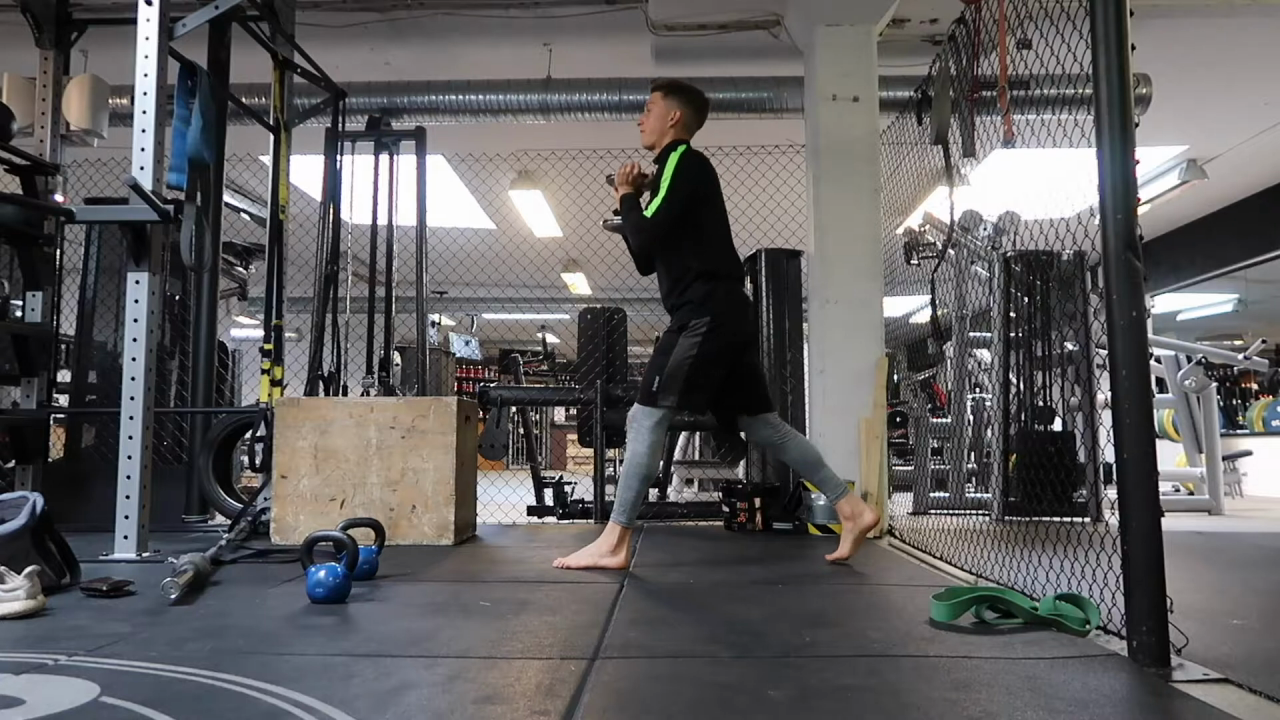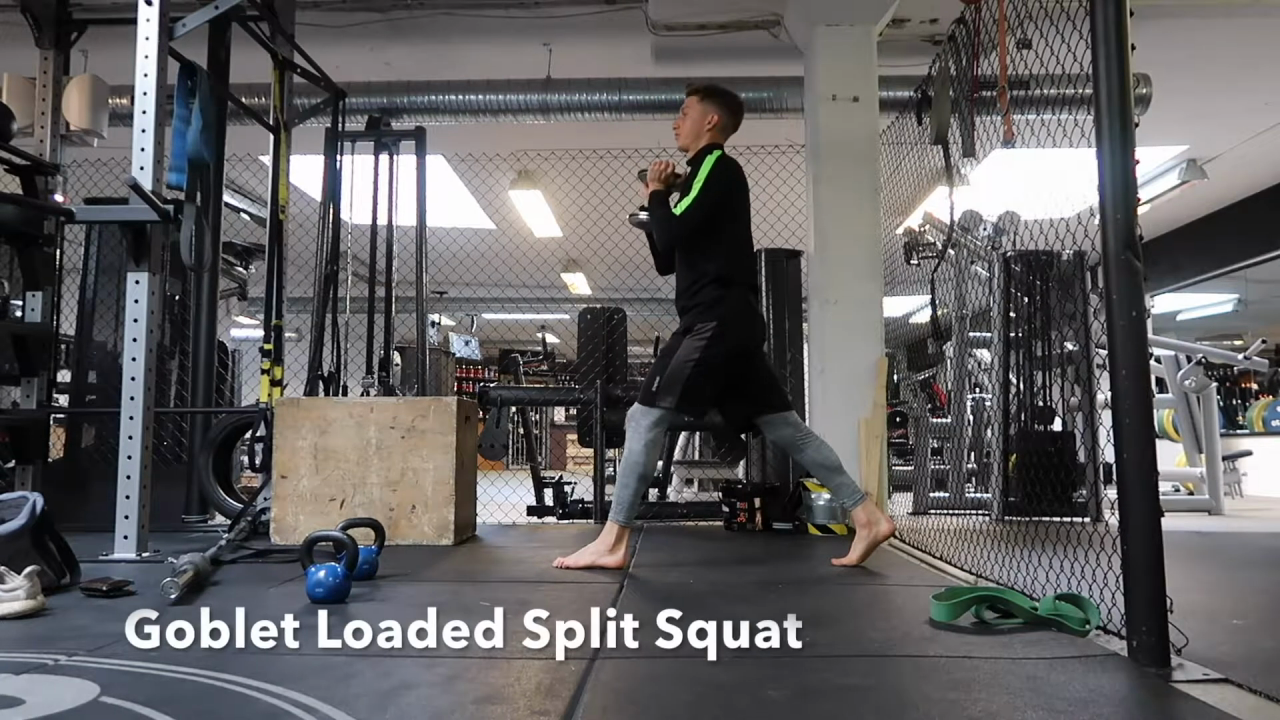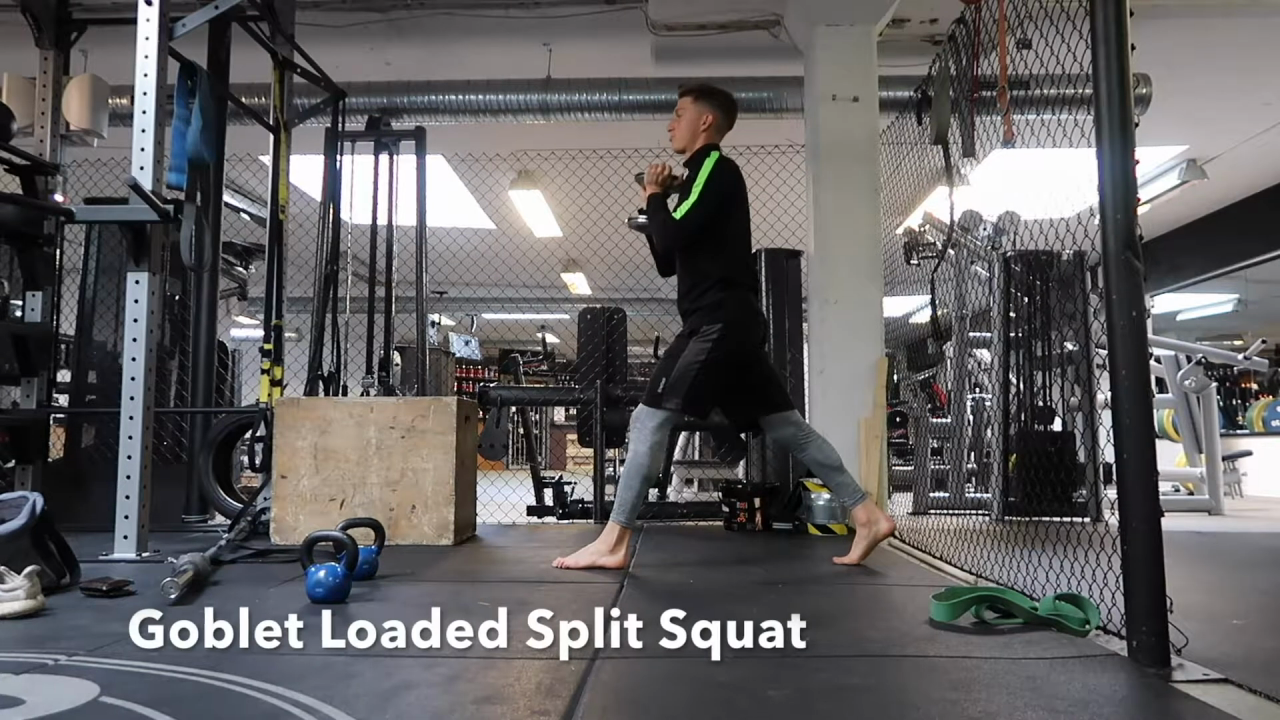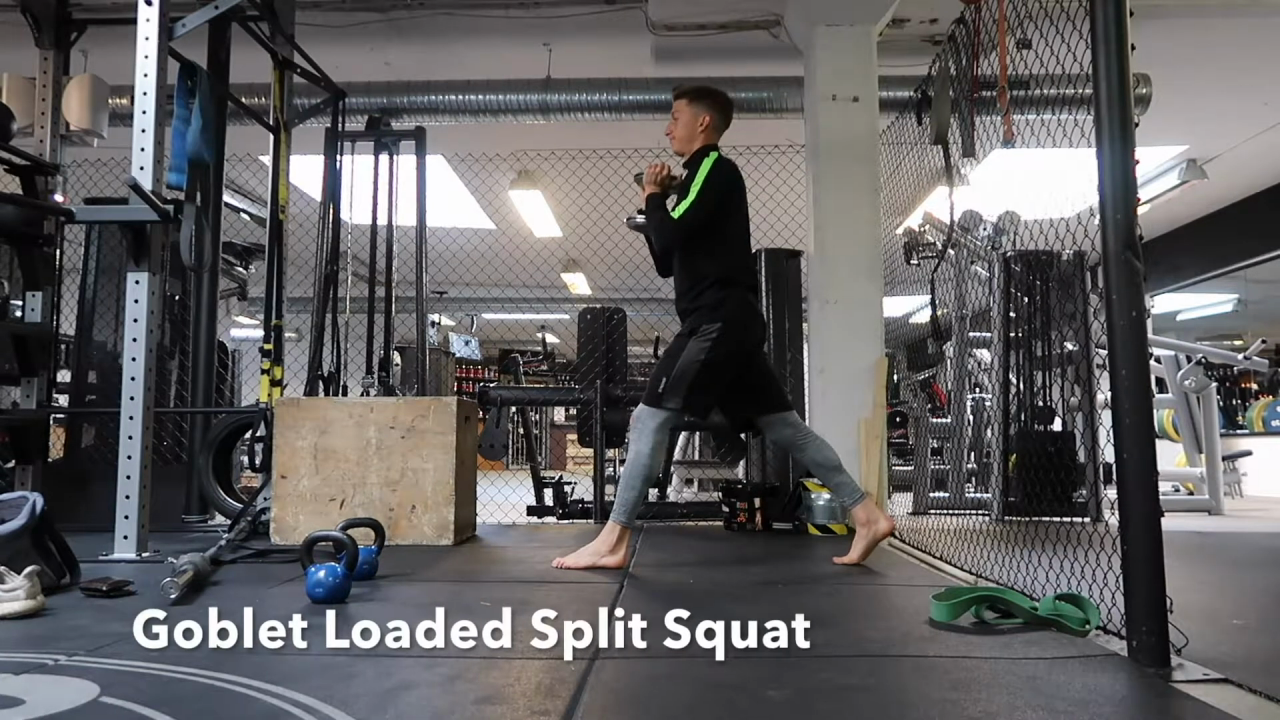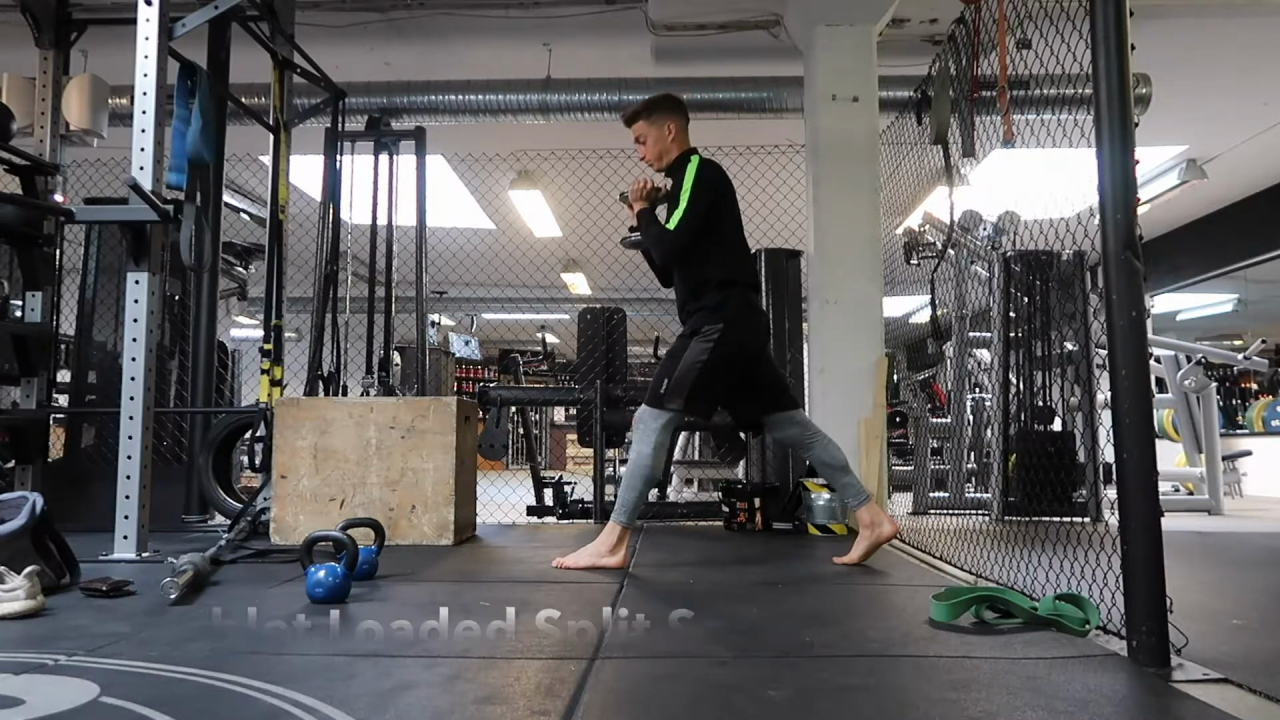
dt=0.7s
person 1, frame 1
left shoulder: (683, 162)
right shoulder: (680, 171)
left elbow: (646, 238)
right elbow: (647, 260)
left wrist: (627, 198)
right wrist: (630, 204)
left hip: (706, 314)
right hip: (720, 314)
left knee: (646, 418)
right knee: (762, 424)
left ankle: (614, 543)
right ankle: (851, 509)
person 1, frame 2
left shoulder: (717, 168)
right shoulder: (706, 177)
left elbow: (670, 236)
right elbow: (667, 260)
left wrist: (658, 194)
right wrist: (660, 201)
left hip: (716, 320)
right hip: (731, 322)
left knee: (645, 418)
right knee: (784, 425)
left ankle: (612, 544)
right ankle: (867, 516)
person 1, frame 3
left shoulder: (715, 170)
right shoulder: (703, 177)
left elbow: (672, 239)
right elbow: (668, 262)
left wrist: (656, 197)
right wrist: (656, 203)
left hip: (719, 321)
right hip: (732, 321)
left knee: (649, 420)
right knee: (786, 426)
left ankle: (612, 543)
right ankle: (868, 516)
person 1, frame 4
left shoulder: (714, 170)
right shoulder: (702, 178)
left elbow: (669, 238)
right elbow: (666, 262)
left wrist: (653, 197)
right wrist: (657, 202)
left hip: (719, 319)
right hip: (730, 321)
left knee: (650, 419)
right knee: (784, 425)
left ankle: (612, 543)
right ankle: (867, 515)
person 1, frame 5
left shoulder: (699, 173)
right shoulder: (690, 181)
left elbow: (669, 249)
right elbow: (669, 272)
left wrist: (643, 212)
right wrist: (644, 219)
left hip: (722, 320)
right hip: (733, 321)
left knee: (652, 420)
right knee: (792, 425)
left ankle: (612, 543)
right ankle: (871, 517)
